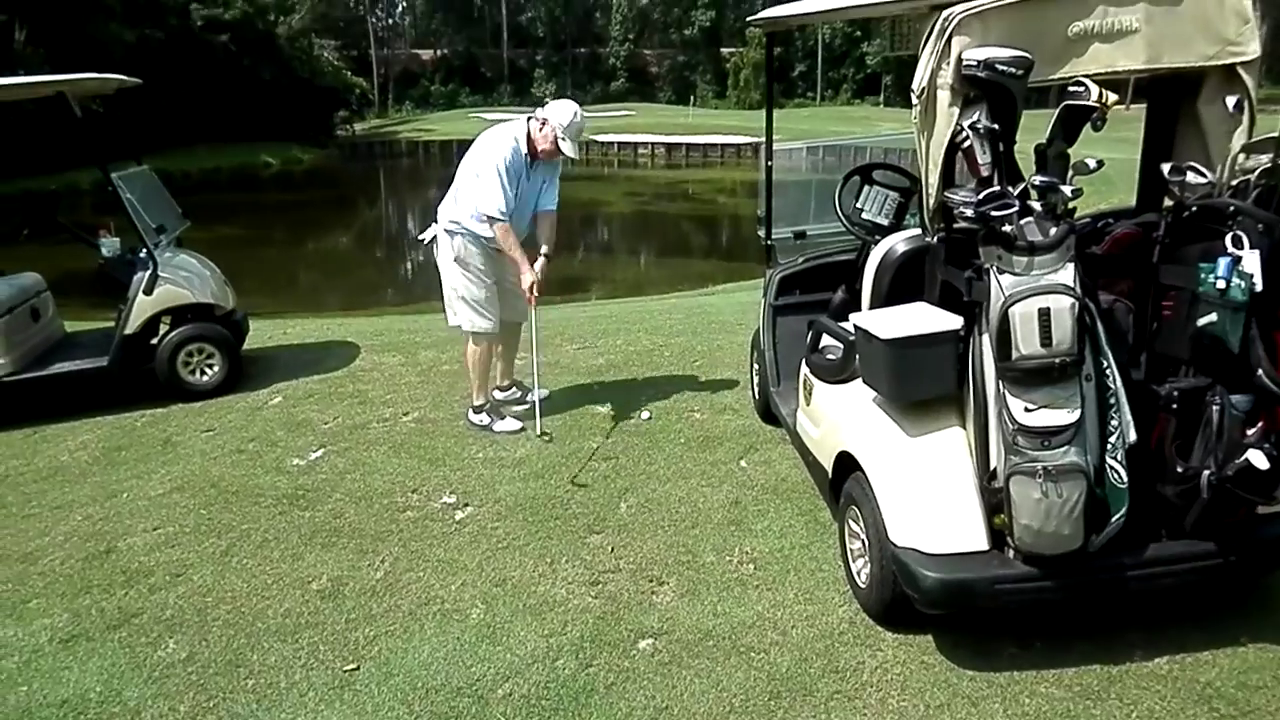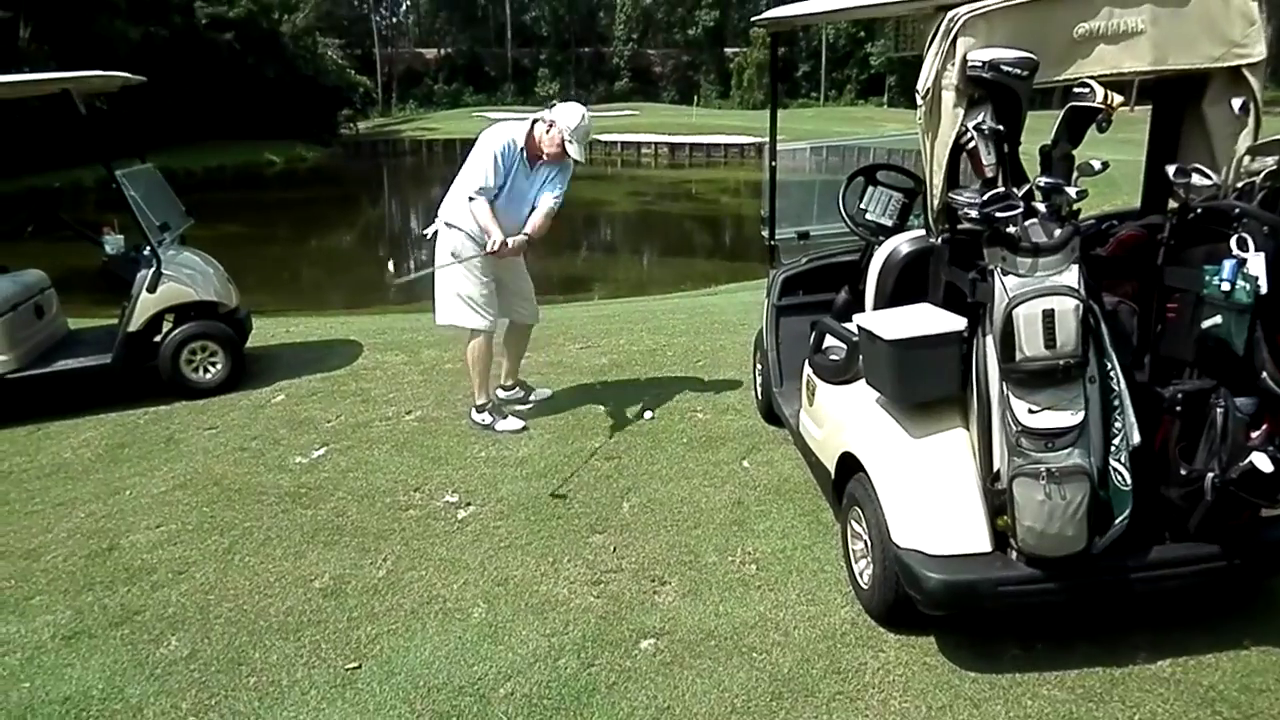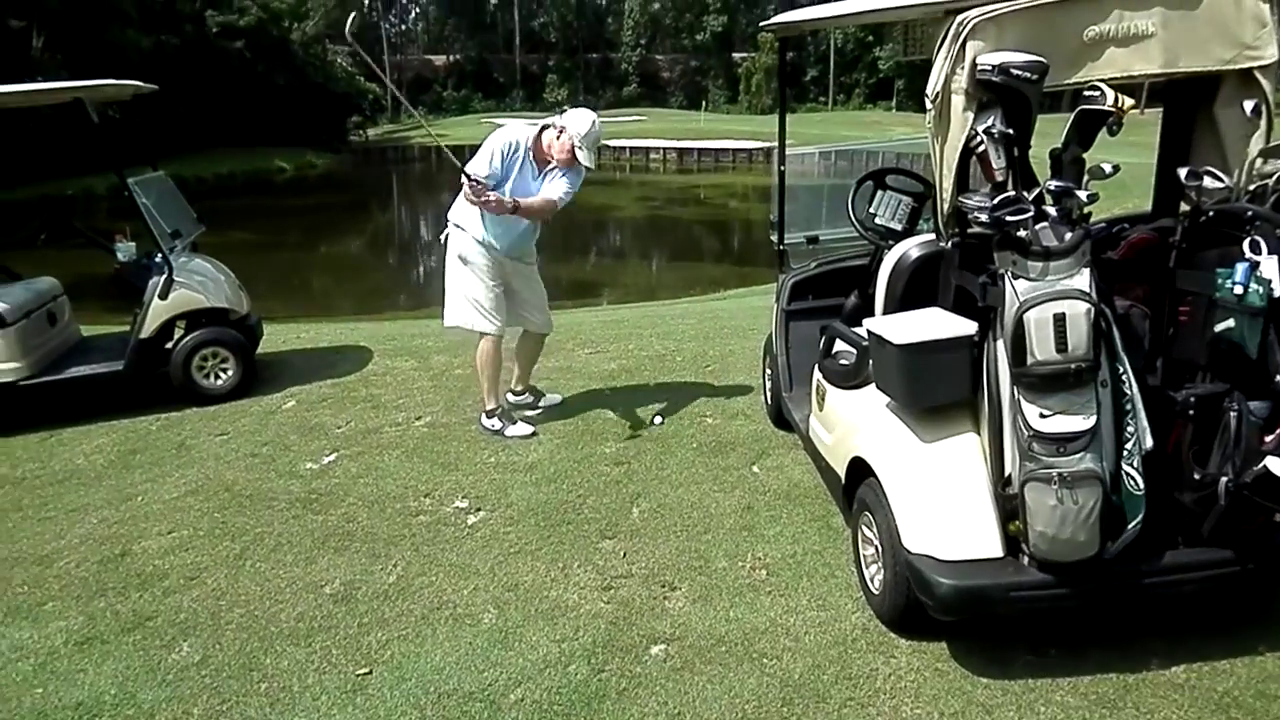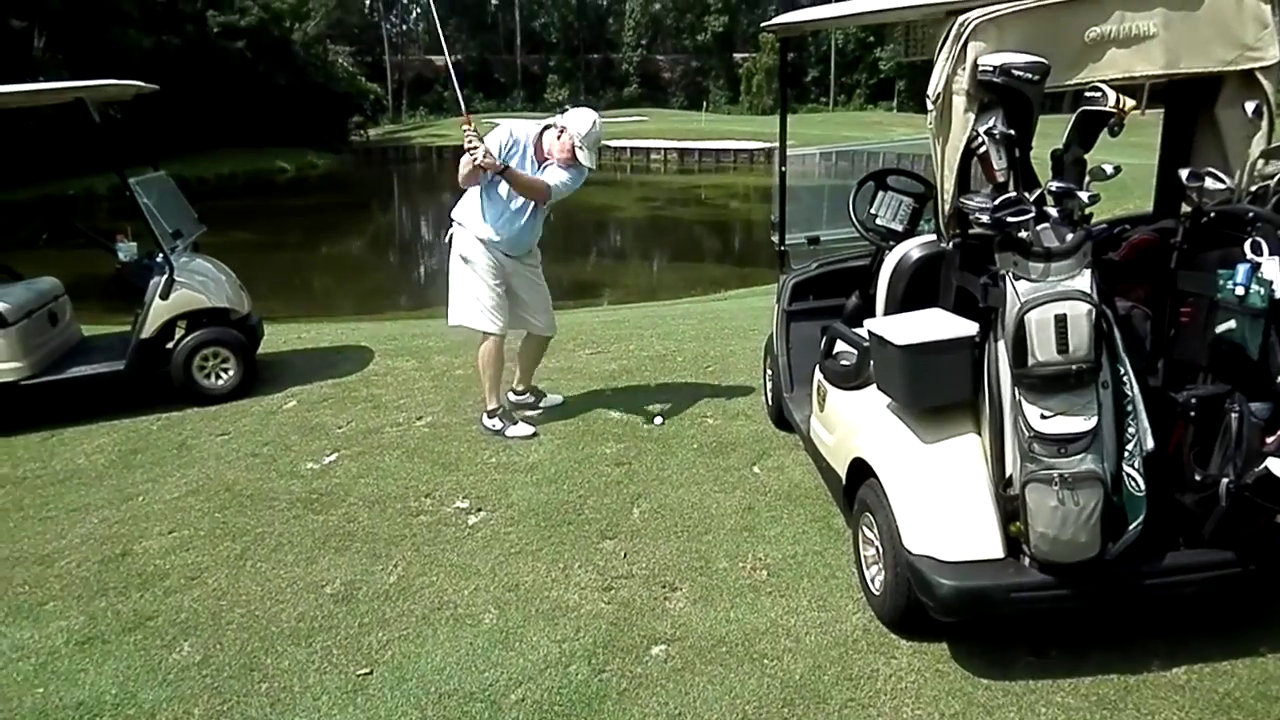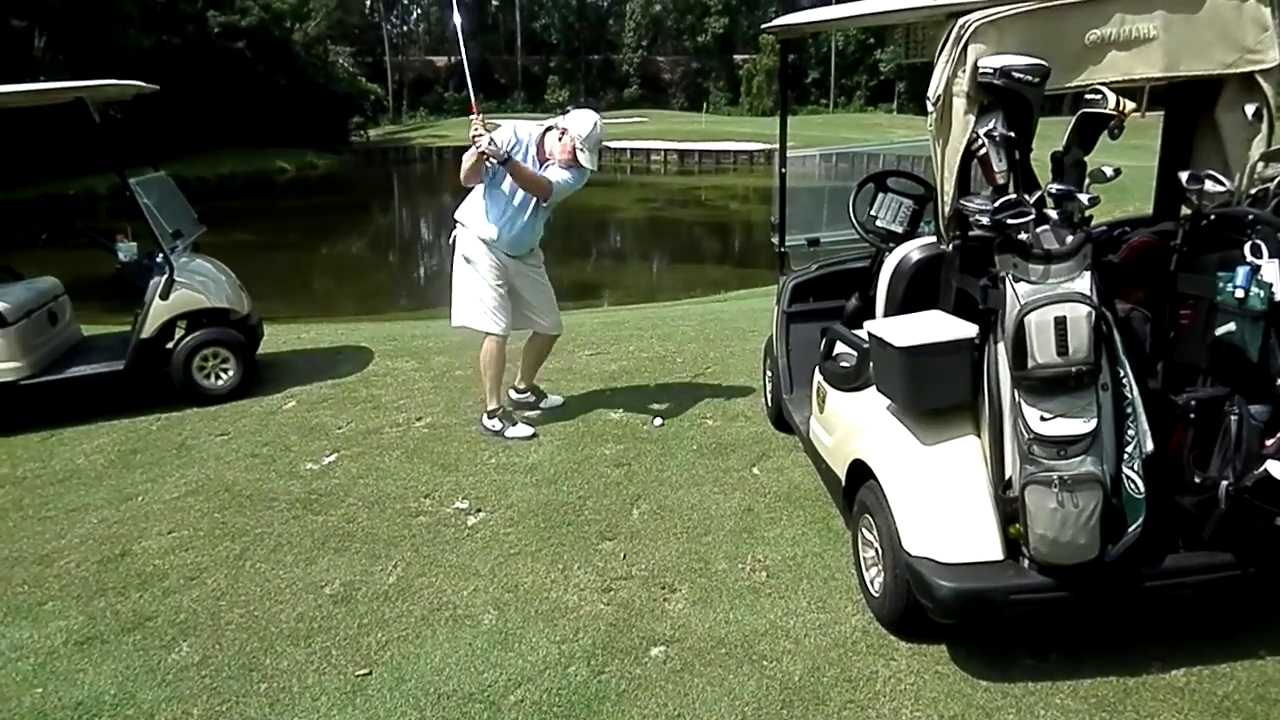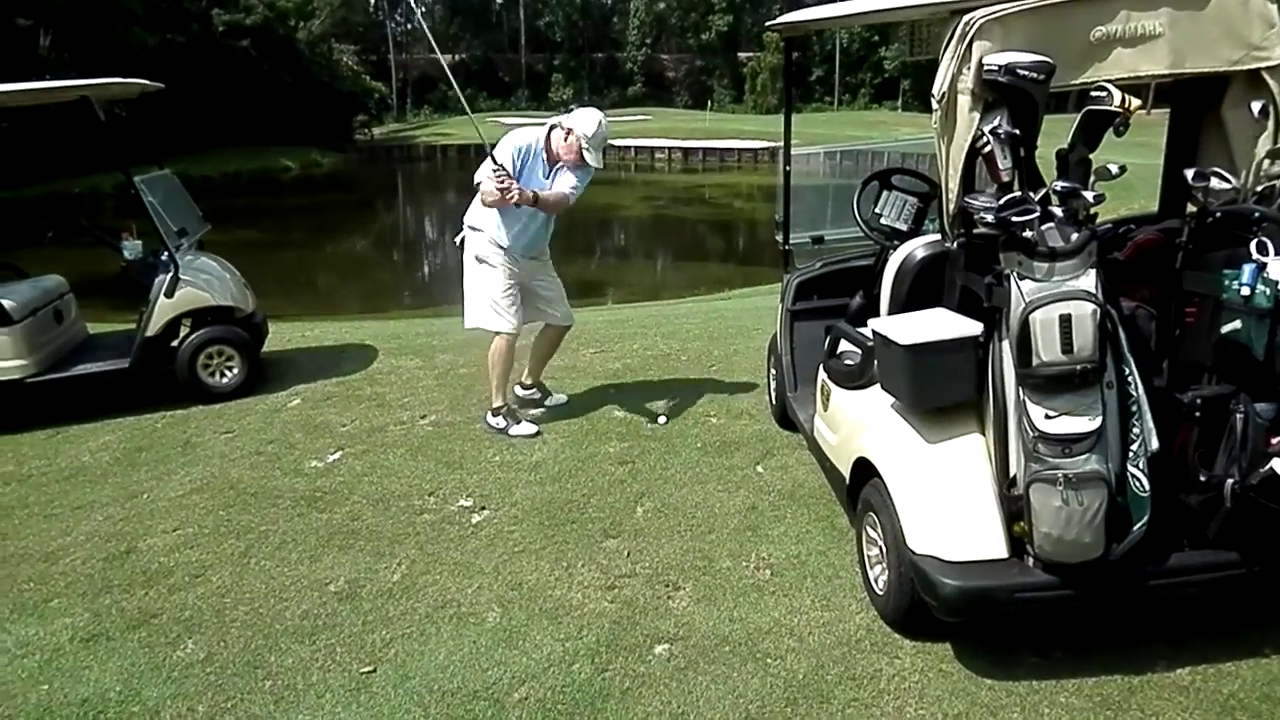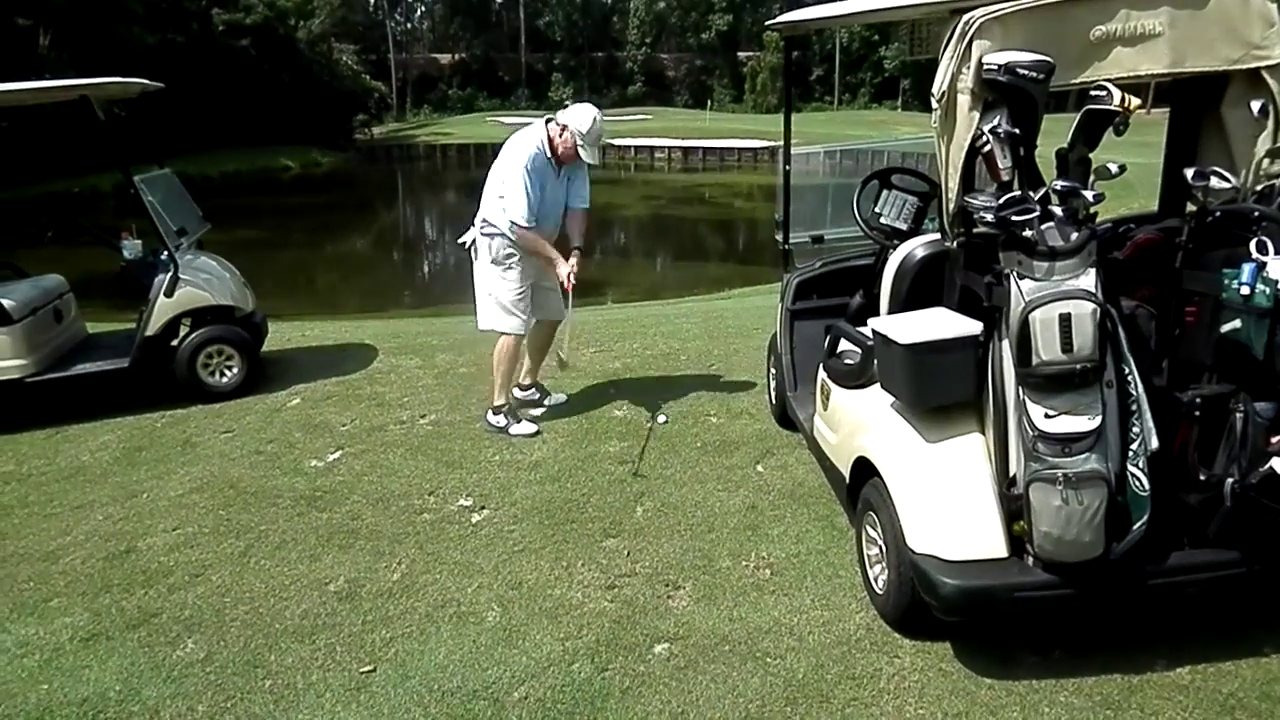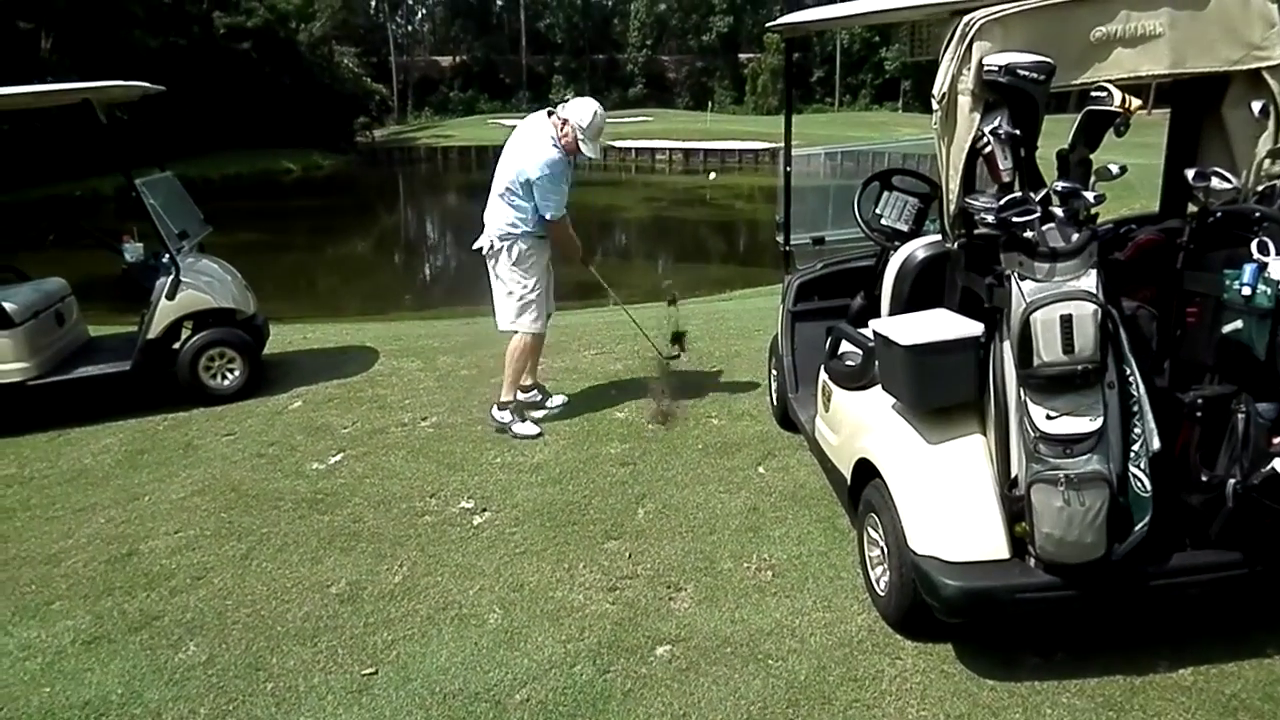
dt=0.1s
person 1, frame 1
left shoulder: (547, 157)
right shoulder: (502, 148)
left elbow: (546, 210)
right elbow: (497, 219)
left wrist: (543, 257)
right wrist: (524, 269)
left hip: (495, 243)
right hip: (464, 240)
left knee: (512, 317)
right knee: (483, 325)
left ankle: (505, 387)
right ankle: (479, 408)
person 1, frame 2
left shoulder: (560, 165)
right shoulder: (500, 139)
left elbow: (546, 209)
right elbow: (476, 196)
left wrist: (522, 240)
right wrist: (496, 234)
left hip: (506, 245)
right hip: (464, 238)
left knee: (525, 316)
right knee: (482, 324)
left ankle: (509, 386)
right ankle: (482, 407)
person 1, frame 3
left shoulder: (571, 170)
right shoulder: (508, 139)
left elbow: (548, 206)
right elbow: (471, 187)
left wrist: (510, 205)
right wrist: (476, 190)
left hip: (518, 252)
right hip: (474, 242)
left knee: (538, 325)
right knee: (491, 328)
left ankle: (520, 391)
right ankle: (491, 412)
person 1, frame 4
left shoulder: (575, 169)
right shoulder: (511, 135)
left elbow: (540, 192)
right elbow: (465, 181)
left wrist: (500, 167)
right wrist: (473, 158)
left hip: (522, 253)
right hip: (478, 242)
left knee: (543, 327)
right knee: (493, 329)
left ankle: (521, 391)
right ankle: (493, 413)
person 1, frame 5
left shoulder: (577, 169)
right shoulder: (515, 134)
left elbow: (542, 188)
right elbow: (467, 178)
left wrist: (504, 160)
right wrist: (477, 153)
left hip: (524, 253)
right hip: (481, 243)
left knee: (549, 327)
right knee: (495, 329)
left ankle: (523, 389)
right ankle: (493, 413)
person 1, frame 6
left shoulder: (580, 164)
right shoulder: (521, 143)
left elbow: (558, 202)
right elbow: (484, 194)
left wrist: (528, 196)
right wrist: (500, 191)
left hip: (530, 249)
right hip: (492, 245)
left knee: (559, 321)
right knee: (507, 326)
left ankle: (528, 386)
right ankle: (498, 411)
person 1, frame 7
left shoulder: (575, 157)
right shoulder: (524, 152)
left elbow: (576, 207)
right elbow: (520, 227)
left wrist: (575, 253)
right wrist: (557, 261)
left hip: (535, 248)
right hip: (500, 243)
left knee: (550, 316)
right knee: (513, 325)
left ankle: (526, 387)
right ankle: (499, 409)
person 1, frame 8
left shoulder: (539, 122)
right shoulder: (547, 159)
right elbow: (556, 221)
left wrist: (563, 239)
right wrist: (573, 248)
left hip: (520, 237)
right hip: (513, 242)
left knee: (536, 317)
right knee: (528, 323)
left ankle: (527, 388)
right ankle: (504, 406)
